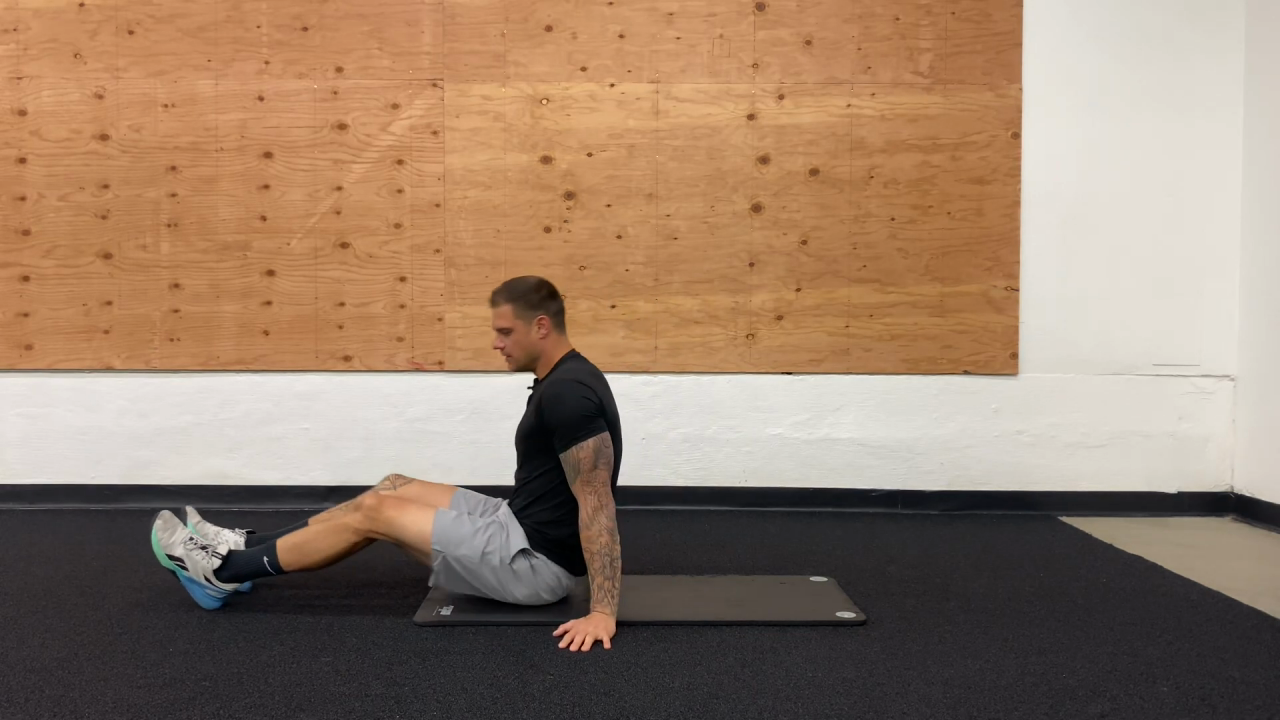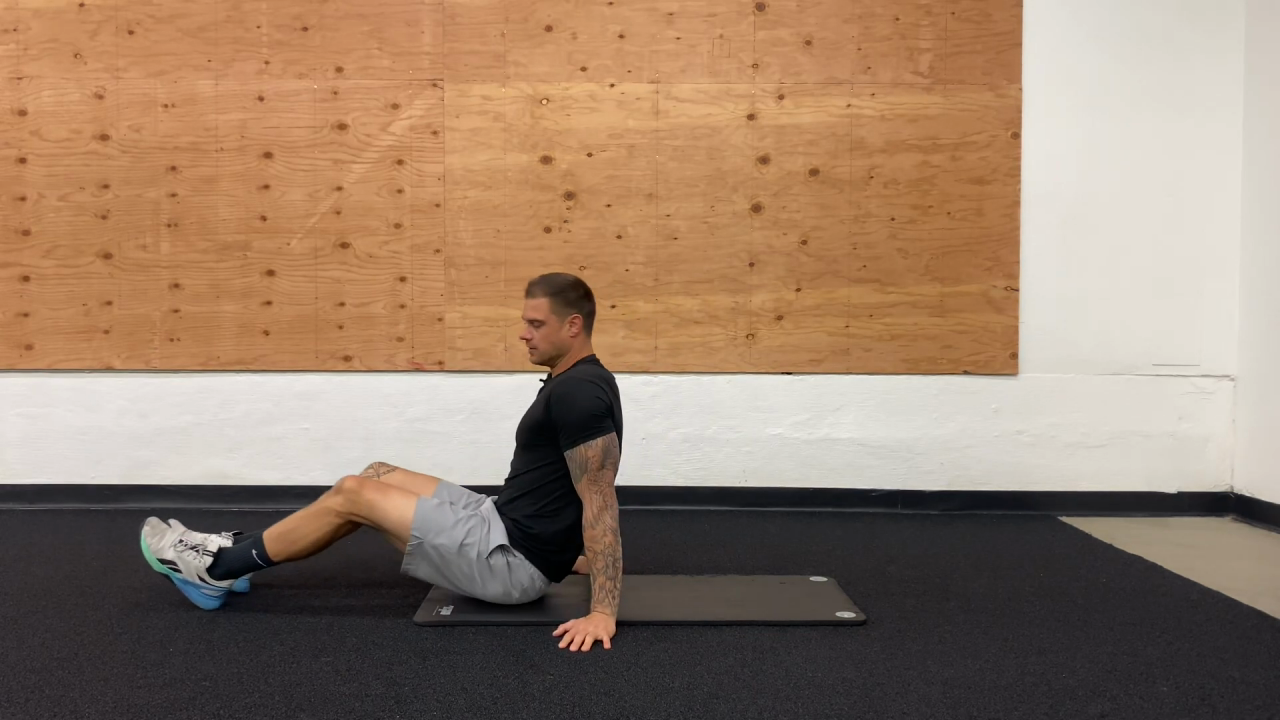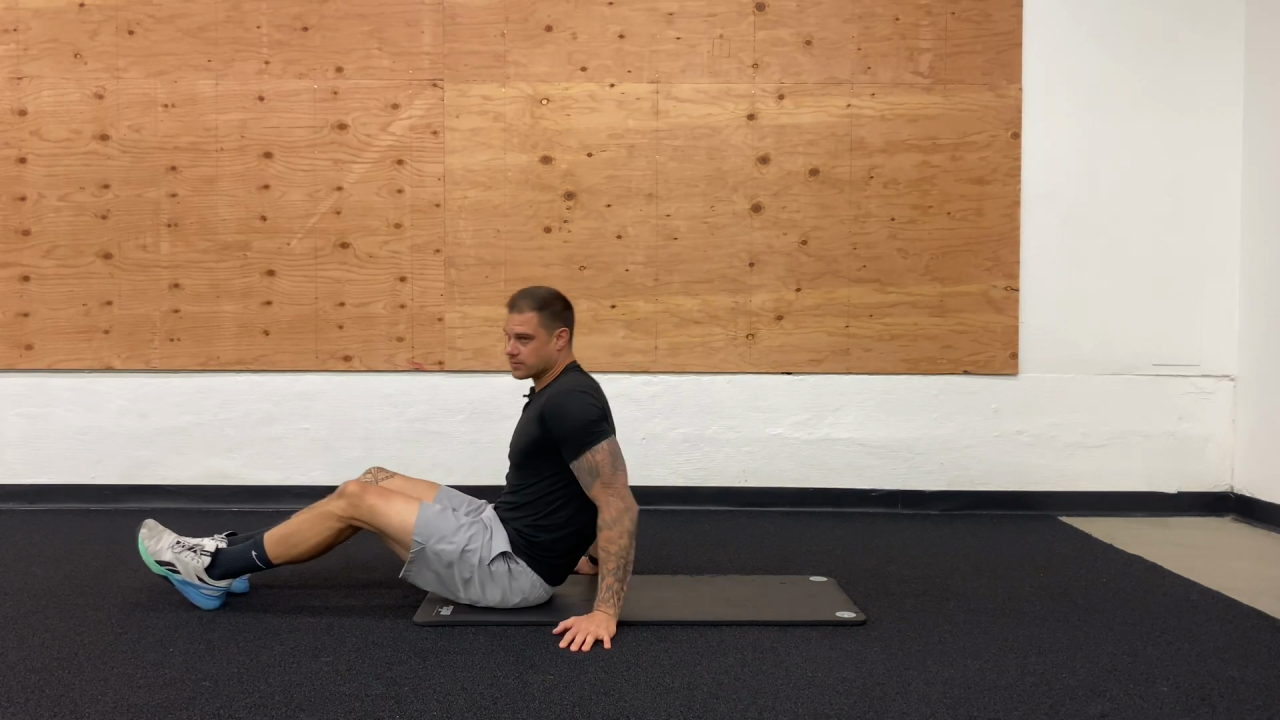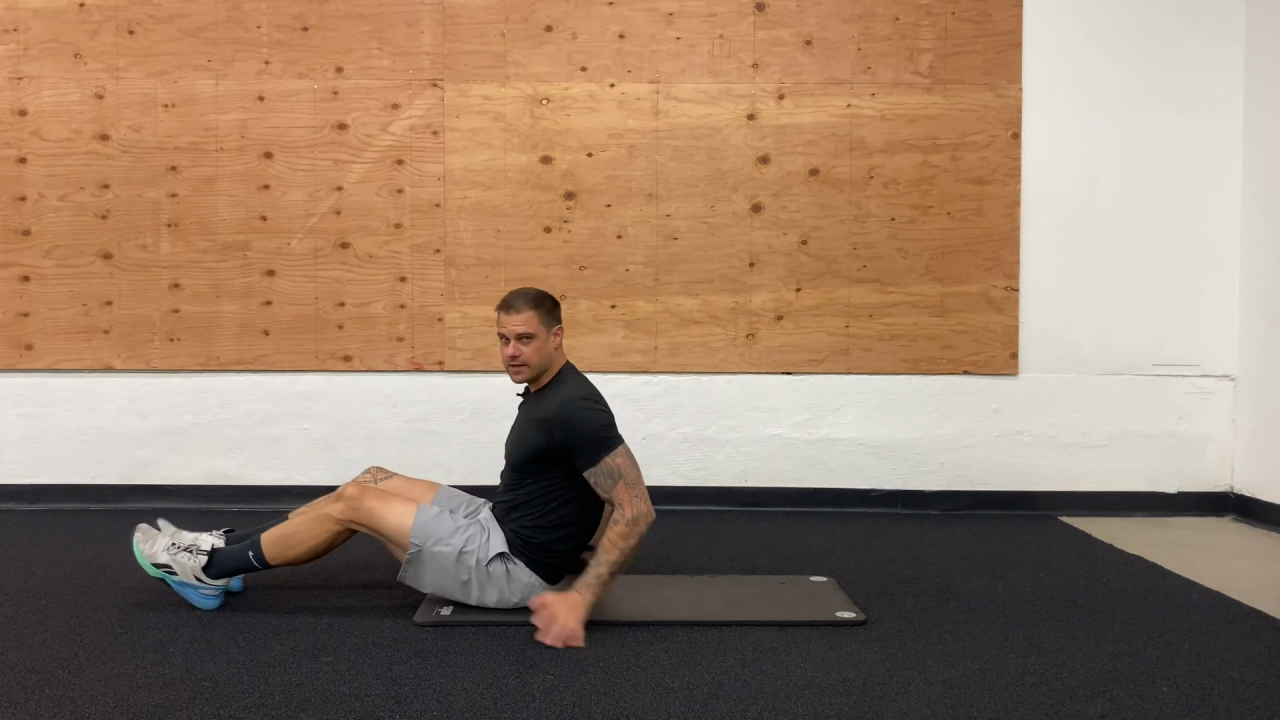
dt=0.2s
person 1, frame 1
left shoulder: (566, 393)
right shoulder: (569, 380)
left elbow: (597, 502)
right elbow: (585, 494)
left wrist: (603, 612)
right wrist: (580, 552)
left hip: (533, 562)
right hip: (525, 531)
left knee: (372, 512)
right knee: (394, 489)
left ankle: (224, 571)
right ankle: (245, 548)
person 1, frame 2
left shoulder: (578, 392)
right shoulder: (580, 382)
left elbow: (601, 503)
right elbow: (587, 496)
left wrist: (603, 612)
right wrist: (567, 546)
left hip: (510, 559)
right hip: (505, 526)
left knee: (352, 494)
right knee: (377, 476)
left ankle: (215, 569)
right ankle: (233, 550)
person 1, frame 3
left shoulder: (569, 402)
right shoulder: (558, 391)
left elbow: (620, 505)
right elbow: (598, 493)
left wrist: (605, 611)
right wrist: (587, 553)
left hip: (514, 567)
right hip: (504, 531)
left knee: (355, 500)
right knee: (375, 481)
left ankle: (213, 570)
right ankle: (229, 553)
person 1, frame 4
left shoulder: (572, 410)
right shoulder: (545, 390)
left elbow: (635, 507)
right elbow: (575, 489)
left wrist: (582, 598)
right wrist: (575, 549)
left hip: (515, 564)
right hip: (505, 527)
left knee: (356, 503)
right knee: (374, 483)
left ankle: (205, 569)
right ankle: (225, 547)
